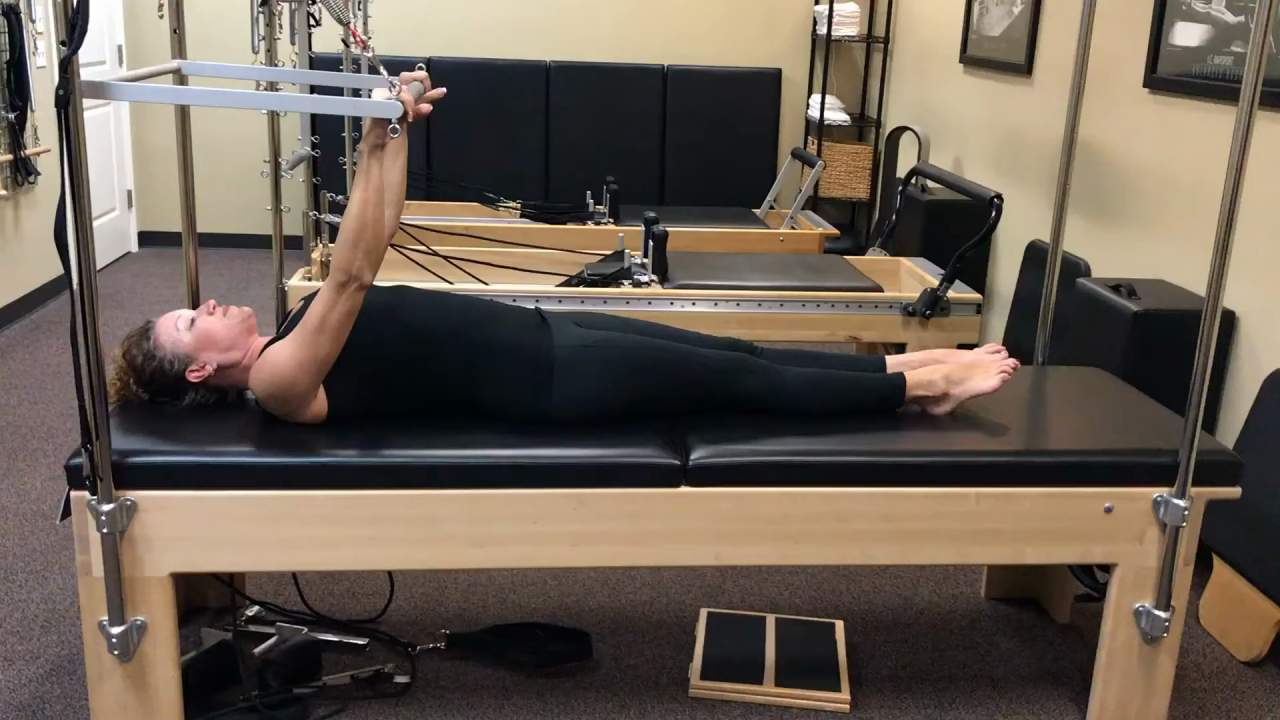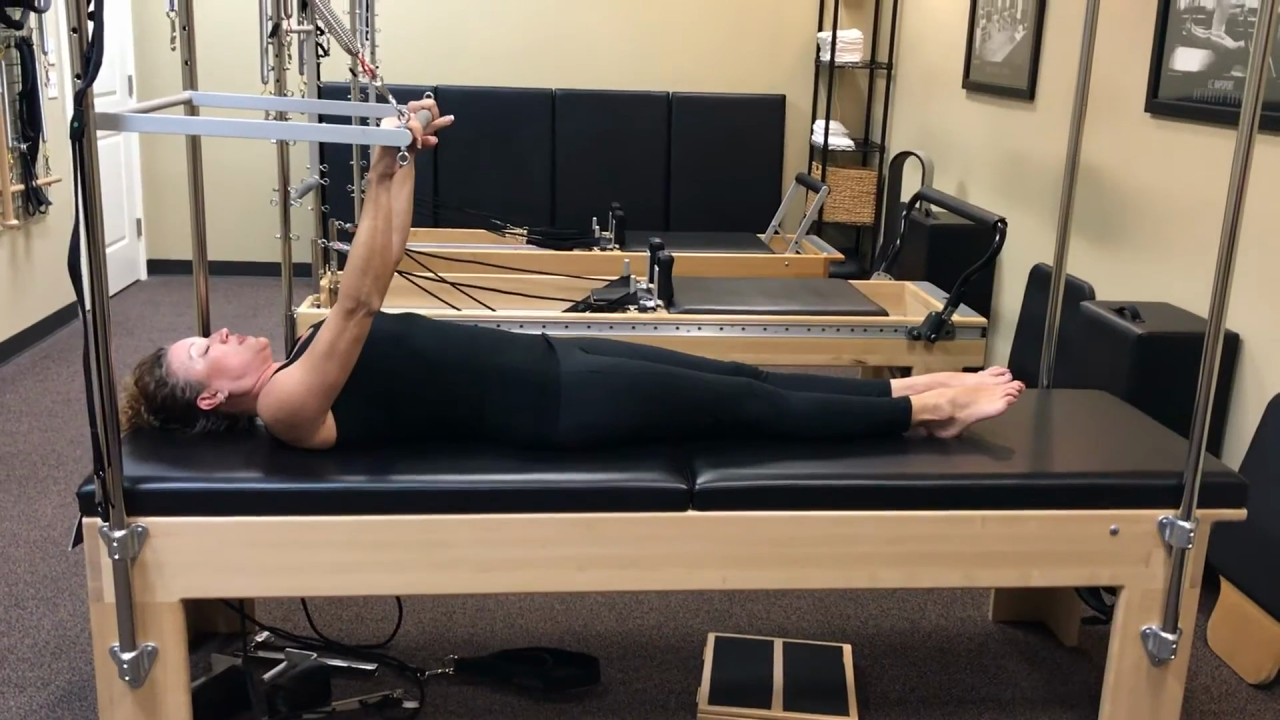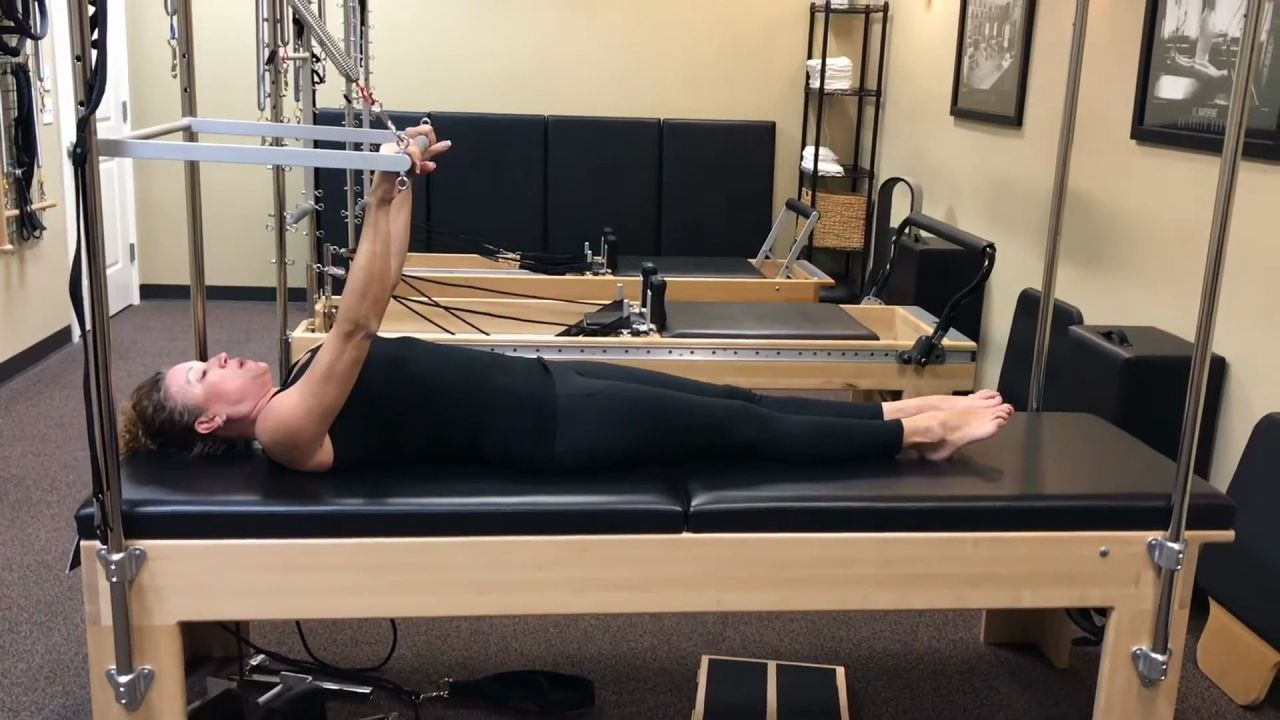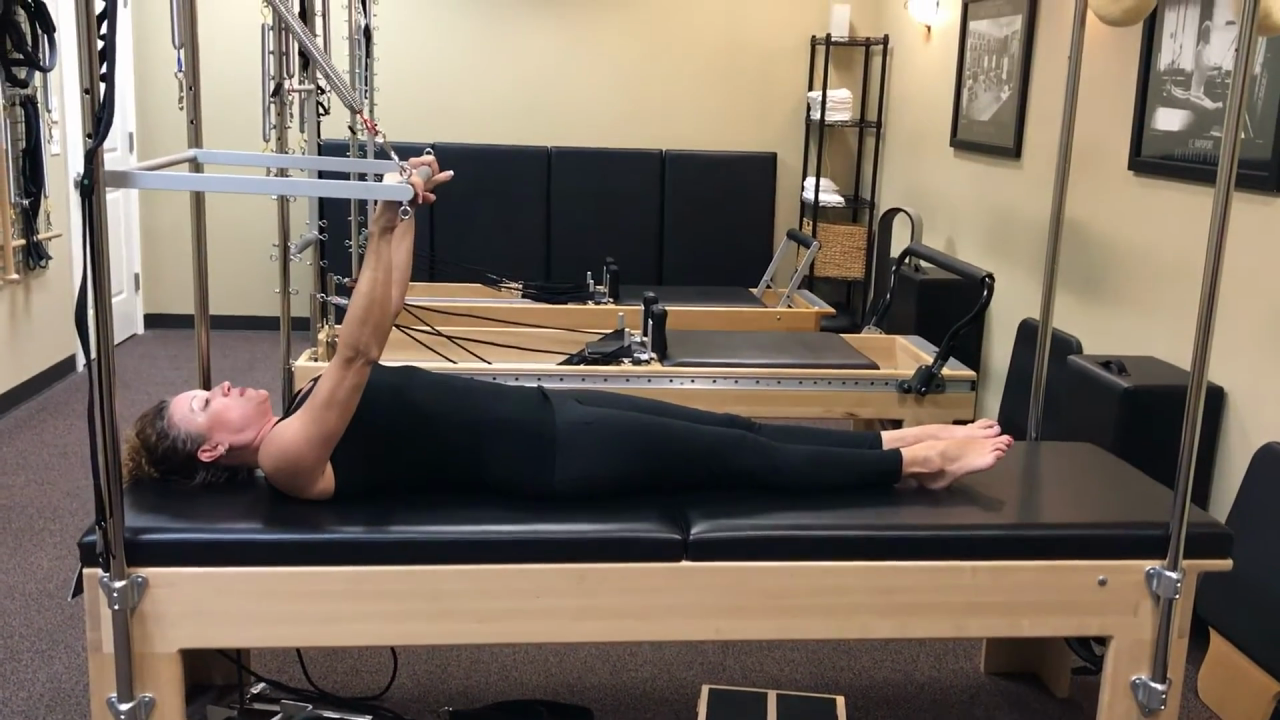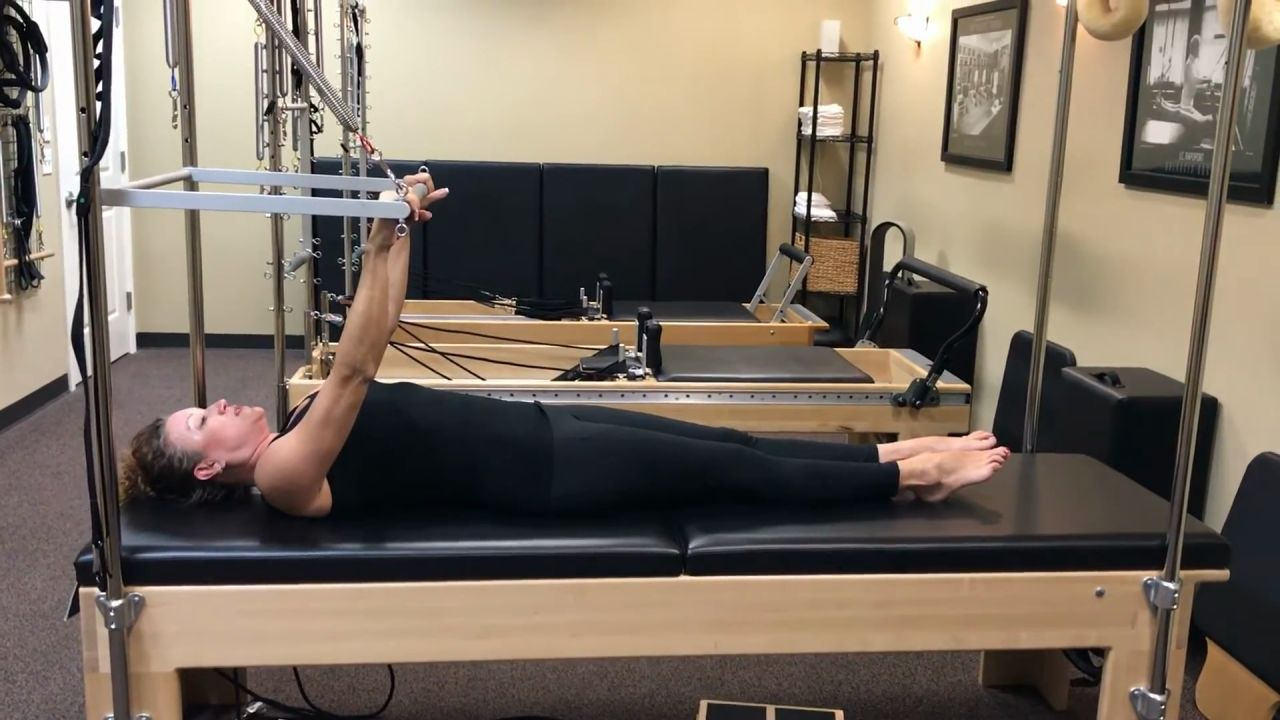
dt=1s
person 1, frame 1
left shoulder: (290, 337)
right shoulder: (282, 383)
left elbow: (375, 241)
right elbow: (353, 273)
left wrist: (393, 131)
right wrist: (375, 143)
left hip: (536, 334)
right hip: (538, 381)
left knee: (732, 353)
right knee: (741, 384)
left ankle: (906, 367)
right ankle: (922, 388)
person 1, frame 2
left shoulder: (300, 365)
right shoulder: (288, 408)
left elbow: (381, 268)
right elbow: (360, 299)
left wrist: (401, 159)
right wrist: (382, 172)
left hip: (542, 362)
right hip: (545, 406)
left knee: (737, 378)
right knee: (745, 406)
left ankle: (909, 390)
right ankle: (925, 413)
person 1, frame 3
left shoulder: (298, 389)
right shoulder: (286, 432)
left elbow: (377, 292)
right elbow: (358, 322)
left wrist: (398, 186)
right wrist: (382, 196)
left hip: (539, 385)
right hip: (540, 430)
left knee: (729, 400)
right knee: (740, 431)
left ankle: (899, 413)
right ankle: (918, 437)
person 1, frame 4
left shoulder: (302, 417)
right shoulder: (289, 459)
left elbow: (381, 320)
right elbow: (358, 349)
left wrist: (402, 213)
right wrist: (383, 226)
left hip: (538, 412)
right hip: (539, 458)
left knee: (730, 429)
right knee: (735, 459)
left ankle: (901, 441)
right ankle: (917, 465)
person 1, frame 5
left shoulder: (297, 434)
right shoulder: (287, 477)
left elbow: (367, 352)
right elbow: (355, 366)
left wrist: (396, 230)
right wrist: (379, 244)
left hip: (534, 428)
right hip: (537, 474)
left knee: (725, 443)
right knee: (732, 472)
left ankle: (892, 453)
right ankle: (910, 479)
